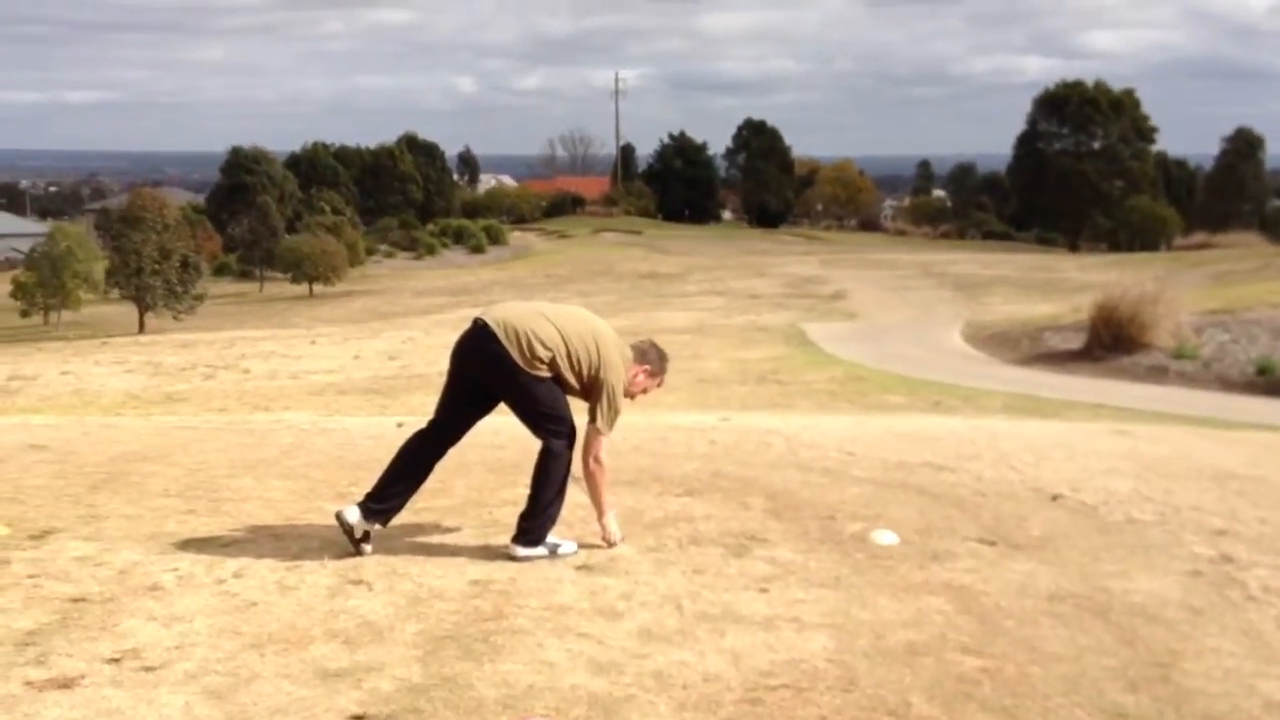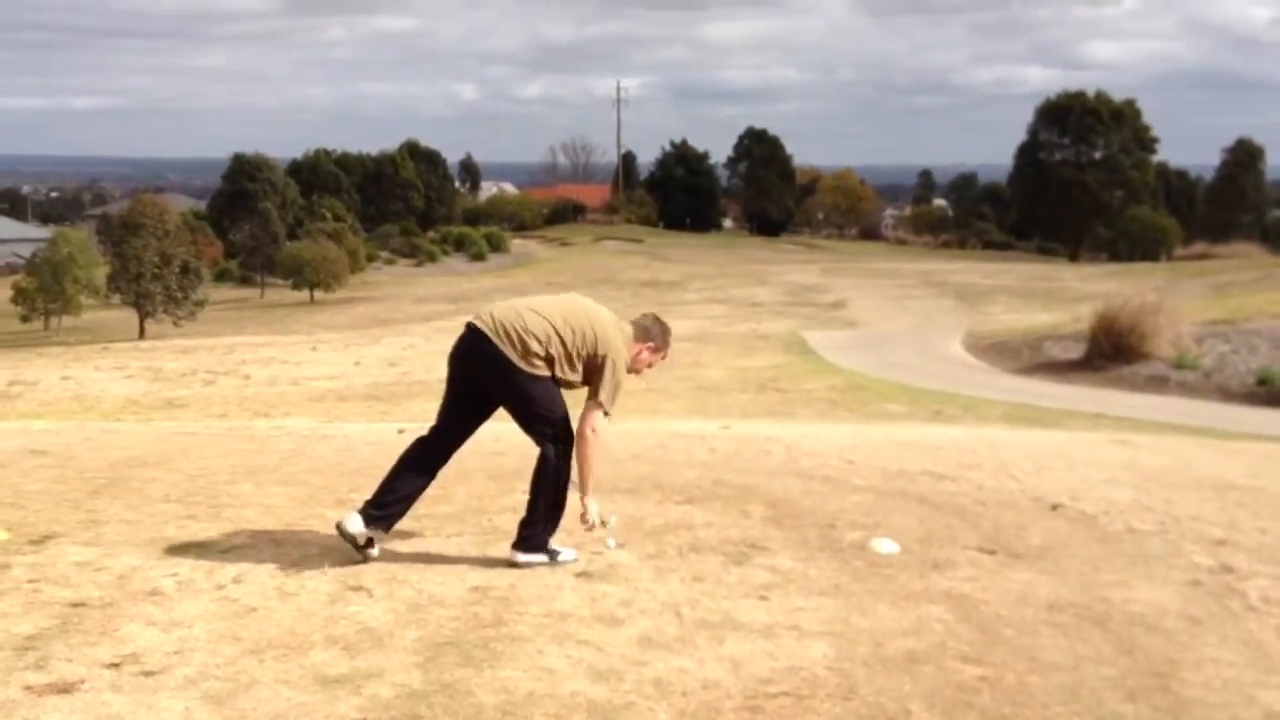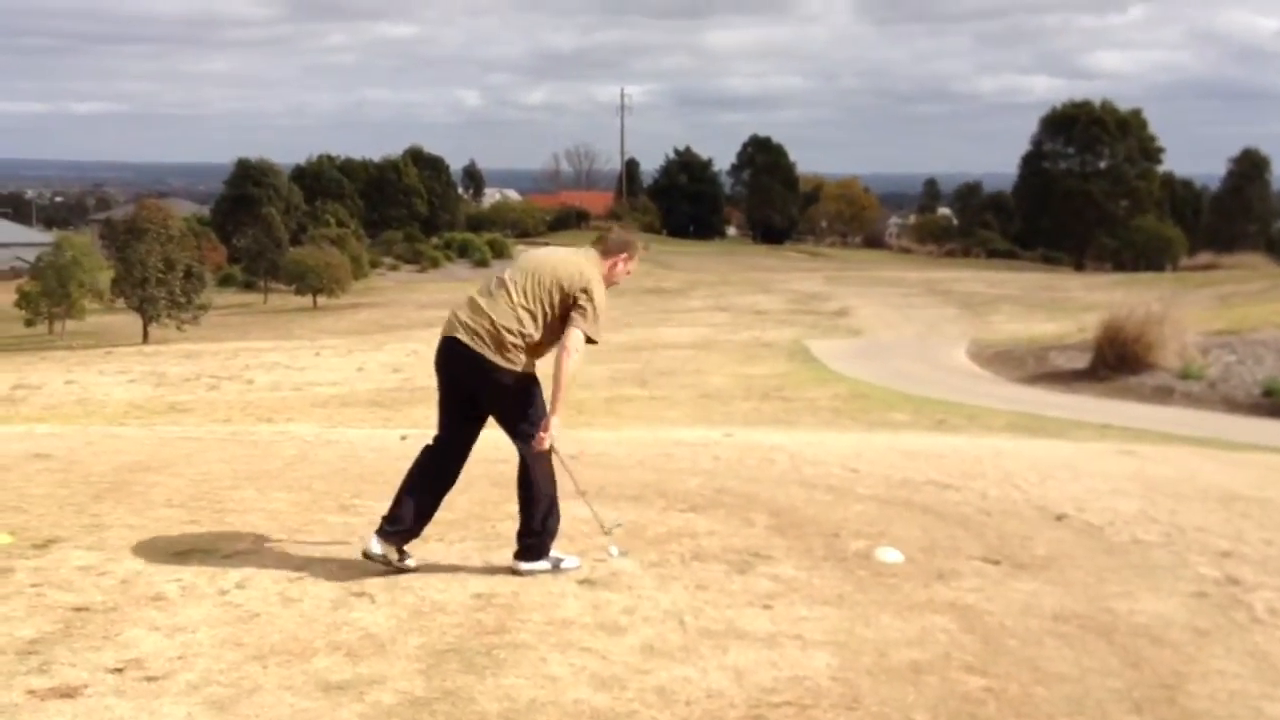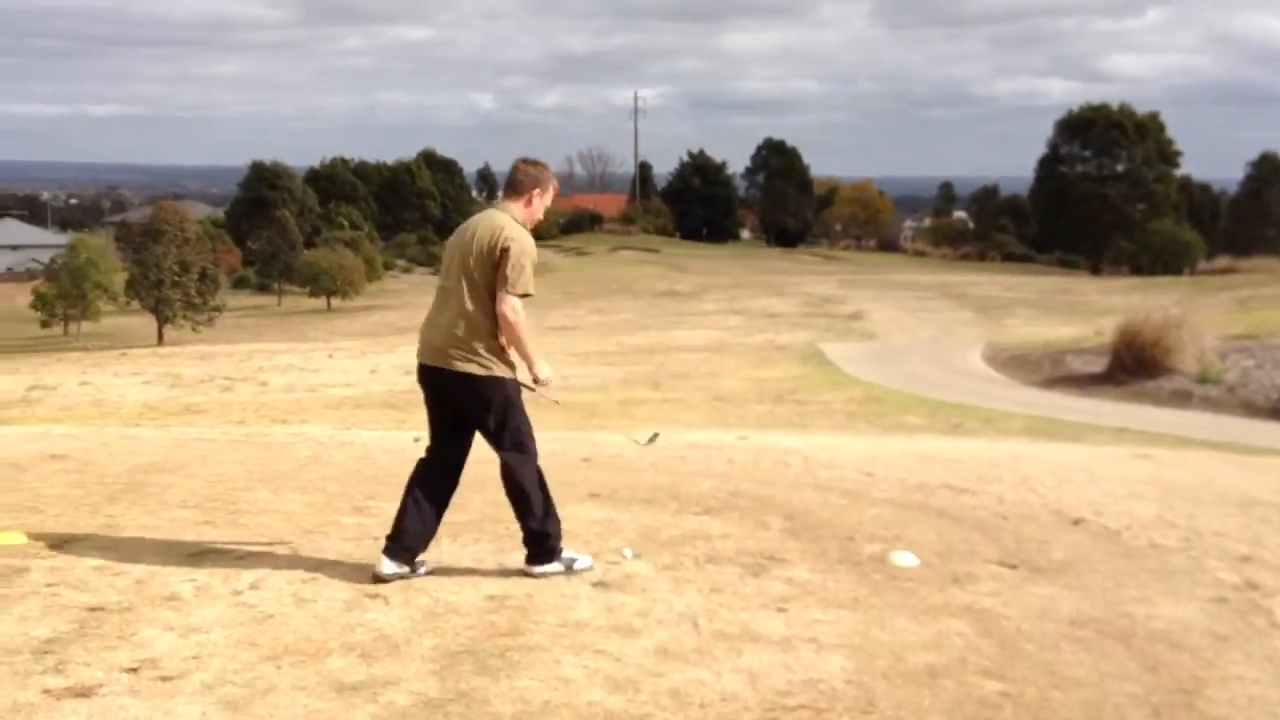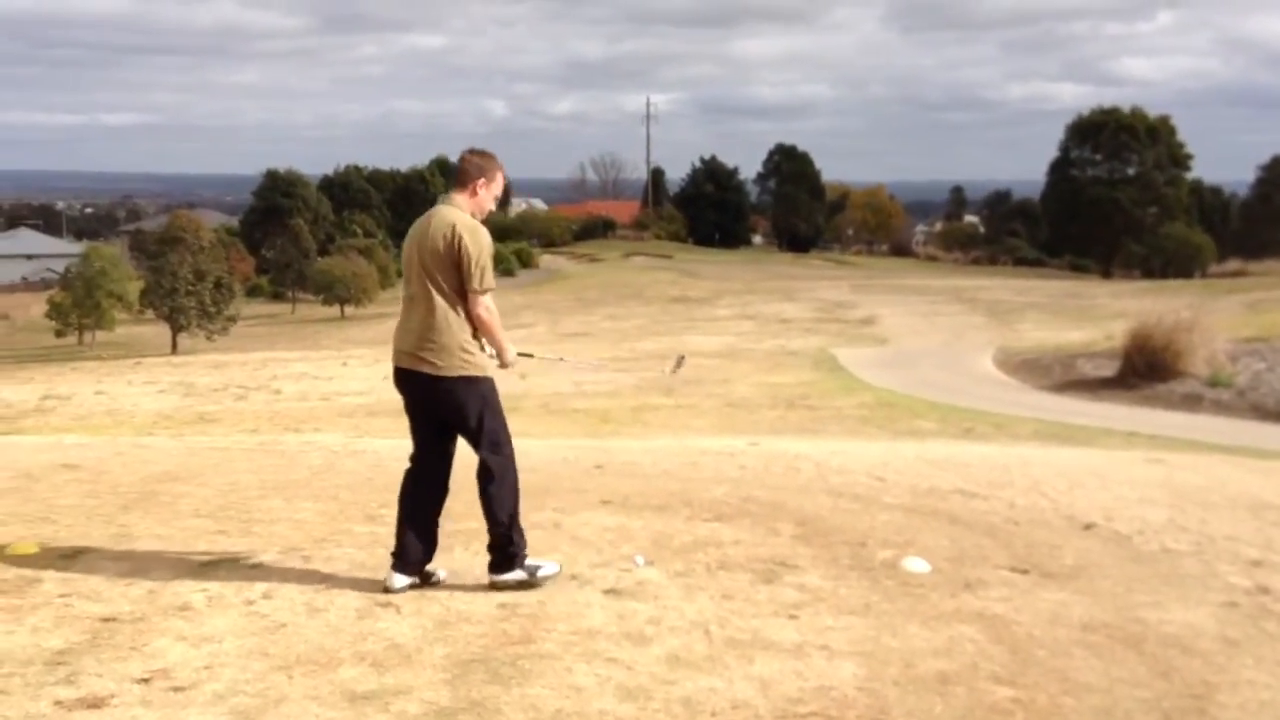
dt=0.3s
person 1, frame 1
left shoulder: (605, 345)
right shoulder: (614, 371)
right elbow: (593, 456)
right wrist: (605, 515)
left hip: (482, 334)
right hip: (517, 352)
left knee: (440, 432)
right knee: (560, 438)
left ankle: (366, 514)
right ankle: (531, 539)
person 1, frame 2
left shoulder: (594, 318)
right shoulder: (616, 349)
right elbow: (589, 429)
right wrist: (587, 496)
left hip: (476, 336)
right hip: (515, 355)
left knee: (441, 438)
right knee: (558, 442)
left ankle: (367, 520)
right ankle: (533, 546)
person 1, frame 3
left shoulder: (549, 255)
right shoulder: (591, 285)
right elbow: (569, 351)
right wrist: (553, 415)
left hip: (457, 340)
right hip: (498, 356)
left knee: (447, 448)
right knee: (536, 447)
left ankle: (389, 538)
right ankle: (534, 553)
person 1, frame 4
left shoulder: (468, 227)
right shoulder: (517, 239)
right elbow: (507, 310)
left wrist: (510, 355)
right wrist: (535, 363)
left hip: (434, 358)
right hip: (479, 365)
left knee: (441, 456)
right knee: (518, 454)
left ankle: (398, 554)
right ankle: (546, 554)
person 1, frame 5
left shoulder: (419, 227)
right shoulder: (471, 232)
right elbow: (480, 307)
left wrist: (484, 345)
right wrist: (502, 348)
left hip: (411, 363)
right hip: (455, 366)
left knee: (427, 463)
right knee: (497, 458)
left ankle: (408, 566)
right ankle: (508, 561)
